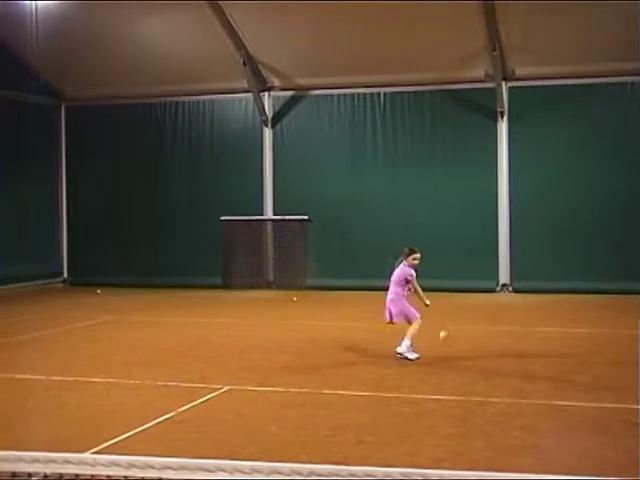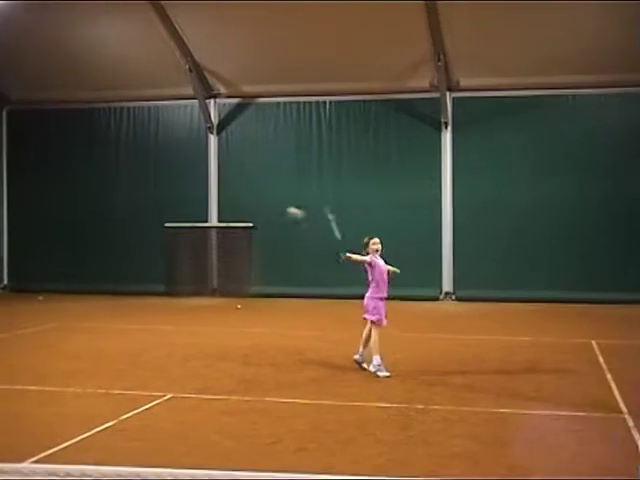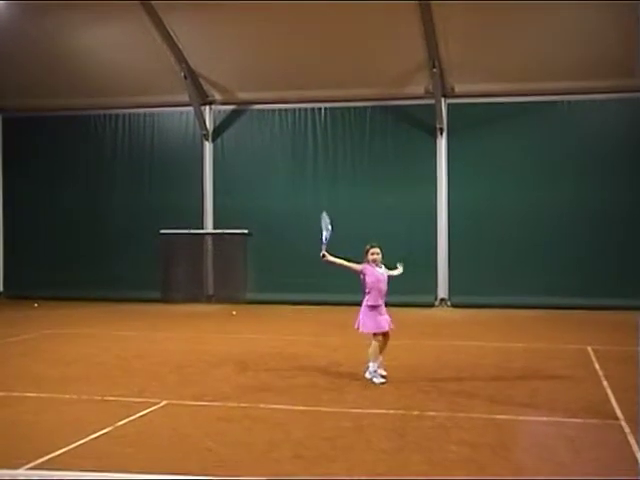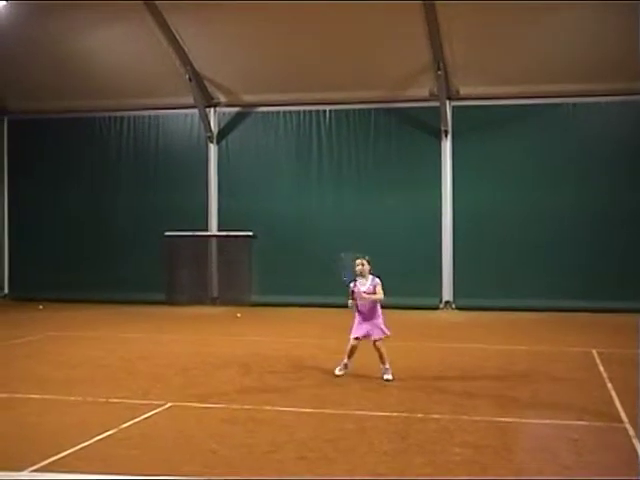
dt=0.5s
person 1, frame 1
left shoulder: (401, 266)
right shoulder: (409, 272)
right elbow: (416, 289)
right wrist: (425, 300)
left hip: (393, 299)
right hip: (398, 300)
left knee: (413, 322)
right knee: (416, 321)
left ankle: (404, 349)
right ankle: (404, 347)
person 1, frame 2
left shoulder: (379, 260)
right shoulder: (370, 258)
right elbow: (360, 258)
left wrist: (392, 269)
right wrist: (350, 256)
left hip: (379, 298)
right hip: (374, 298)
left knee: (371, 327)
right knee: (377, 330)
left ankle: (360, 355)
right ankle: (376, 365)
person 1, frame 3
left shoulder: (383, 270)
right shoulder: (365, 268)
left elbow: (392, 273)
right elbow: (347, 264)
left wrist: (399, 270)
right wrist: (329, 257)
left hip: (380, 307)
right hip: (370, 308)
left knee: (386, 336)
right knee: (377, 338)
left ankle: (376, 364)
right ankle: (372, 371)
person 1, frame 4
left shoulder: (375, 281)
right shoulder: (353, 284)
left elbow: (381, 297)
right elbow: (352, 302)
left wrist: (367, 296)
right wrist: (352, 303)
left hip: (374, 318)
right hip: (361, 319)
left knee: (378, 345)
right knee: (353, 344)
left ankle: (386, 369)
right ankle: (344, 364)
